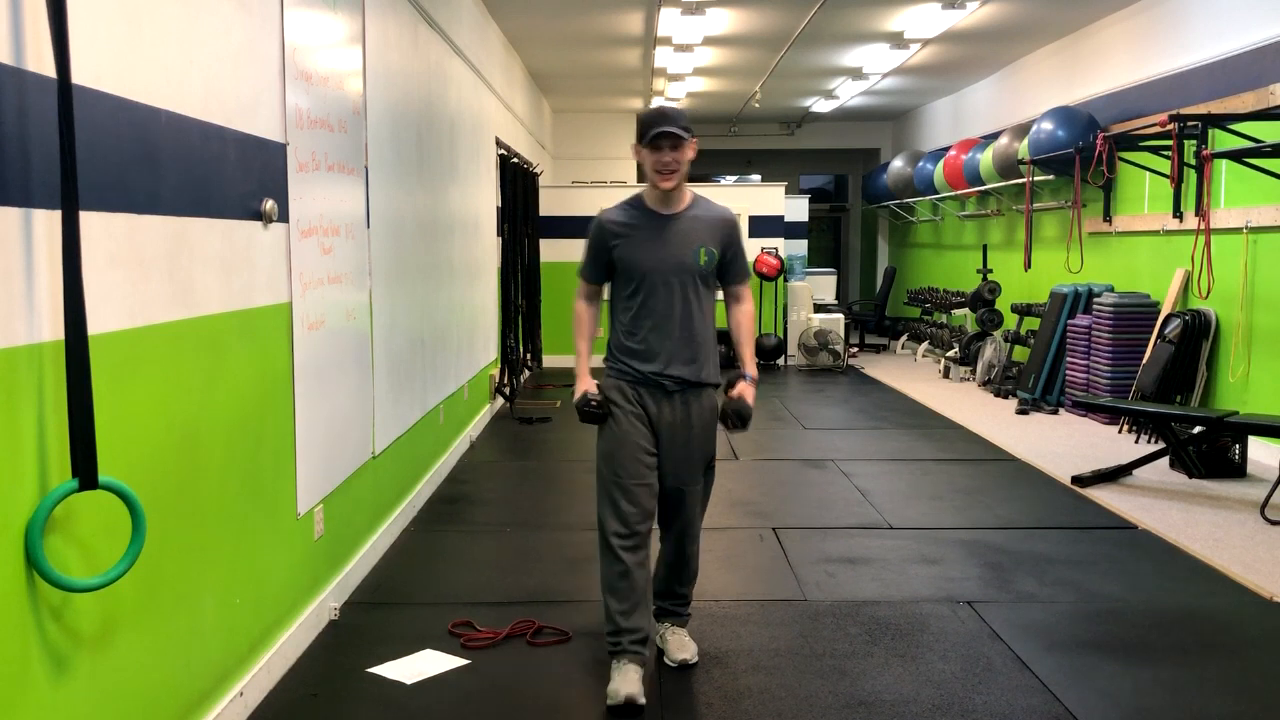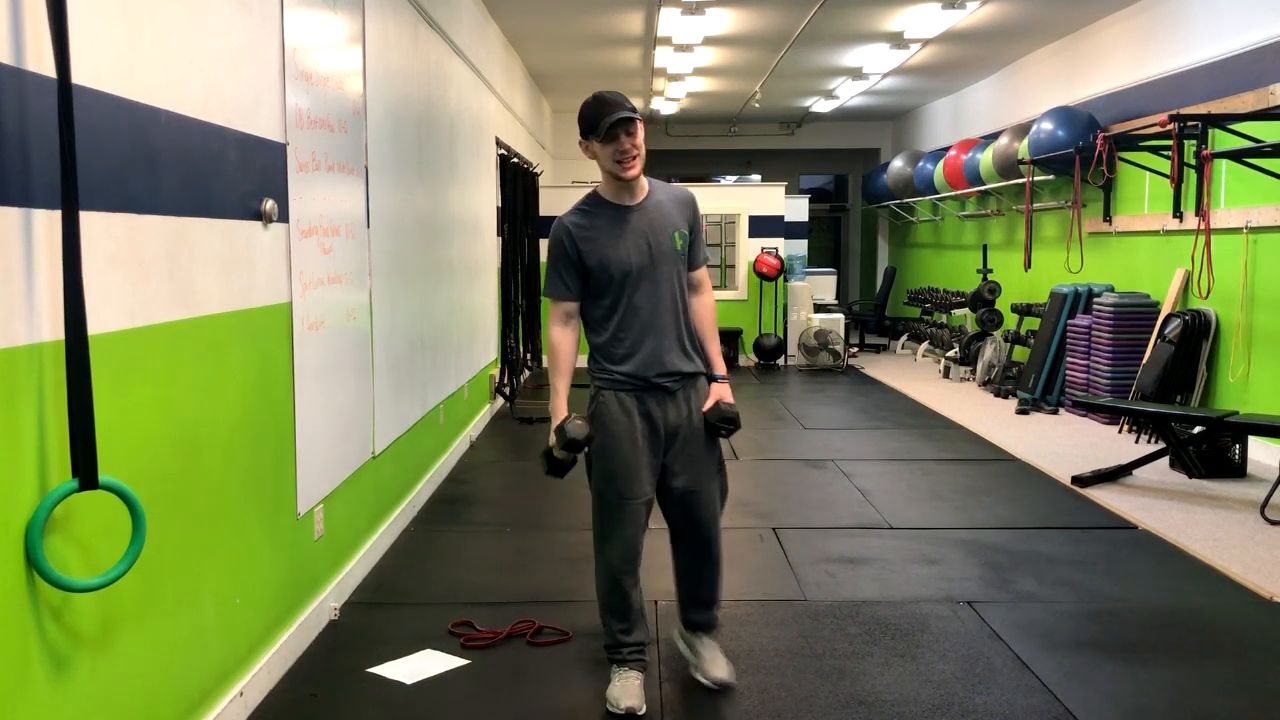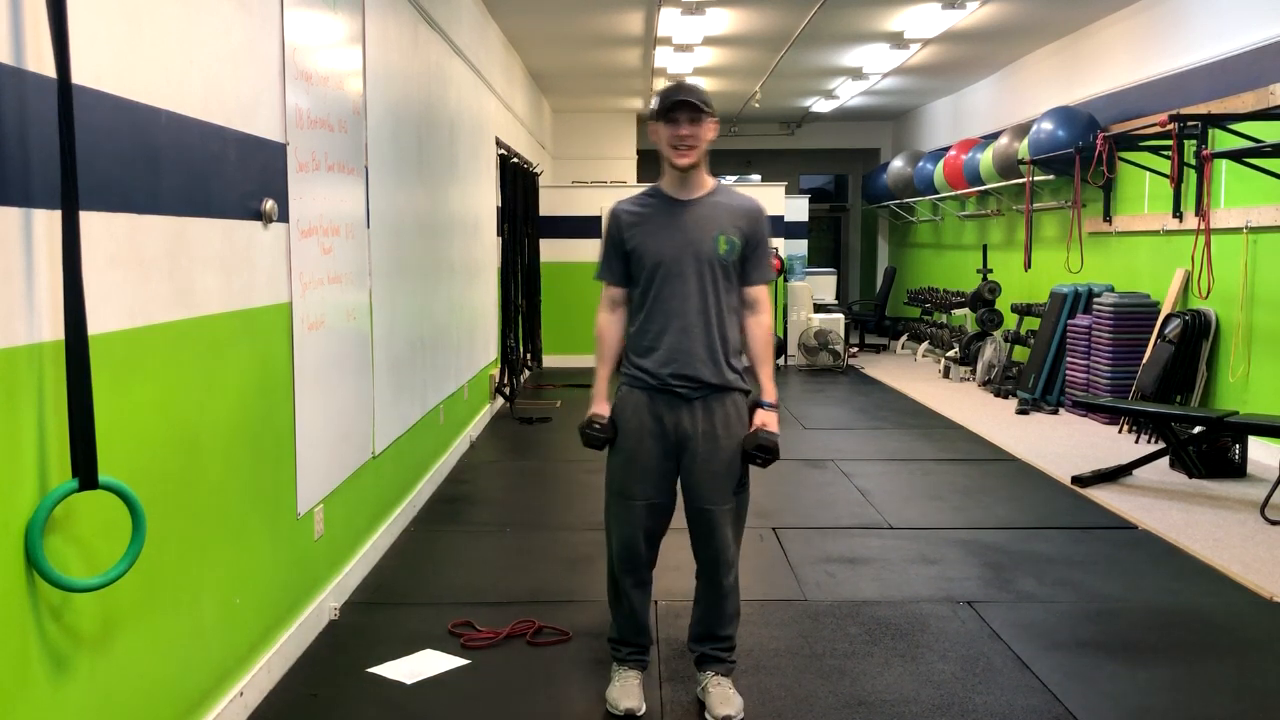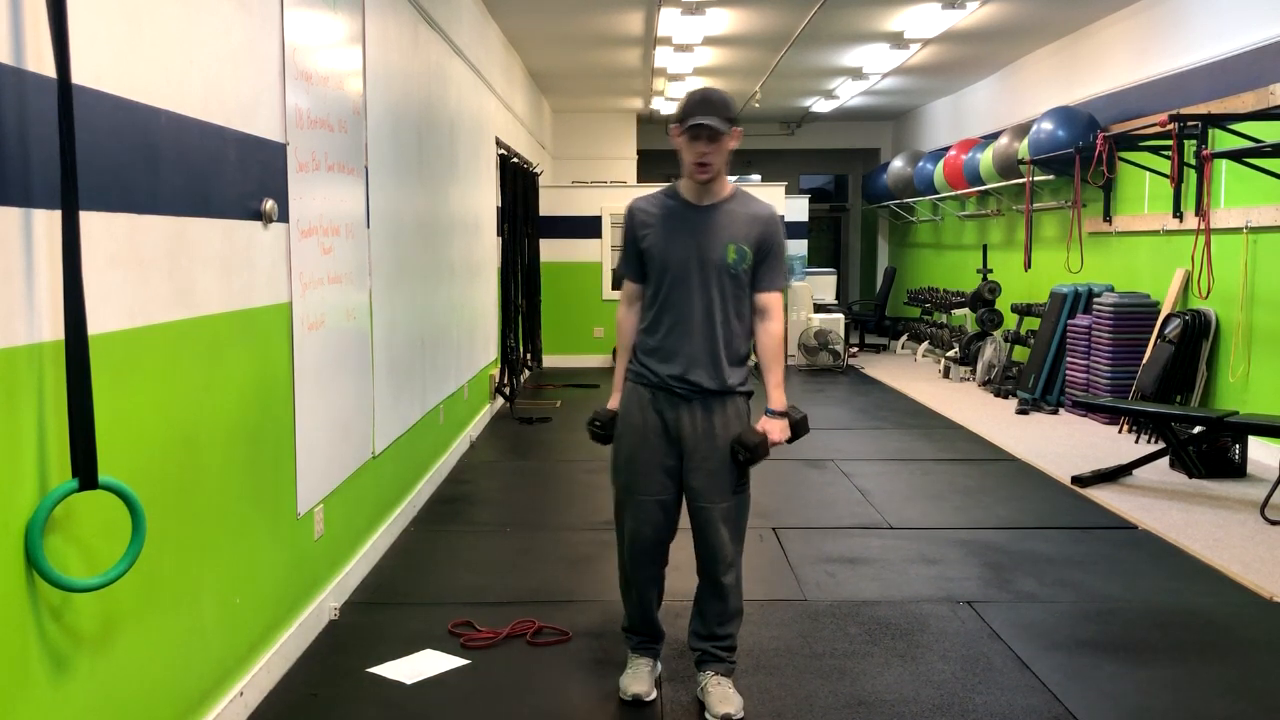
dt=0.7s
person 1, frame 1
left shoulder: (719, 223)
right shoulder: (612, 224)
left elbow: (738, 297)
right elbow: (587, 295)
left wrist: (748, 372)
right wrist: (583, 369)
left hip: (694, 392)
right hip: (627, 391)
left knee: (684, 519)
right knee: (625, 524)
left ankle: (671, 618)
right ankle: (626, 654)
person 1, frame 2
left shoulder: (679, 204)
right shoulder: (573, 229)
left elbow: (698, 292)
right elbow: (564, 322)
left wrist: (719, 376)
right wrist: (558, 411)
left hip: (688, 391)
right hip: (620, 400)
left knee: (701, 526)
right knee: (620, 537)
left ankle: (698, 634)
right ankle: (627, 659)
person 1, frame 3
left shoulder: (744, 214)
right shoulder: (627, 216)
left elbow: (756, 310)
right elbow: (613, 309)
left wrist: (767, 399)
right wrist: (601, 394)
left hip: (720, 403)
right hip: (643, 401)
left knee: (718, 546)
right knee: (632, 541)
left ankle: (714, 666)
right ankle: (629, 661)
person 1, frame 4
left shoulder: (759, 220)
right shoulder: (644, 214)
left elbow: (768, 315)
right elbow: (631, 304)
left wrist: (776, 406)
right wrist: (617, 388)
left hip: (721, 405)
right hip: (647, 400)
left knee: (720, 545)
right knee: (641, 538)
left ankle: (715, 665)
right ankle: (643, 650)
